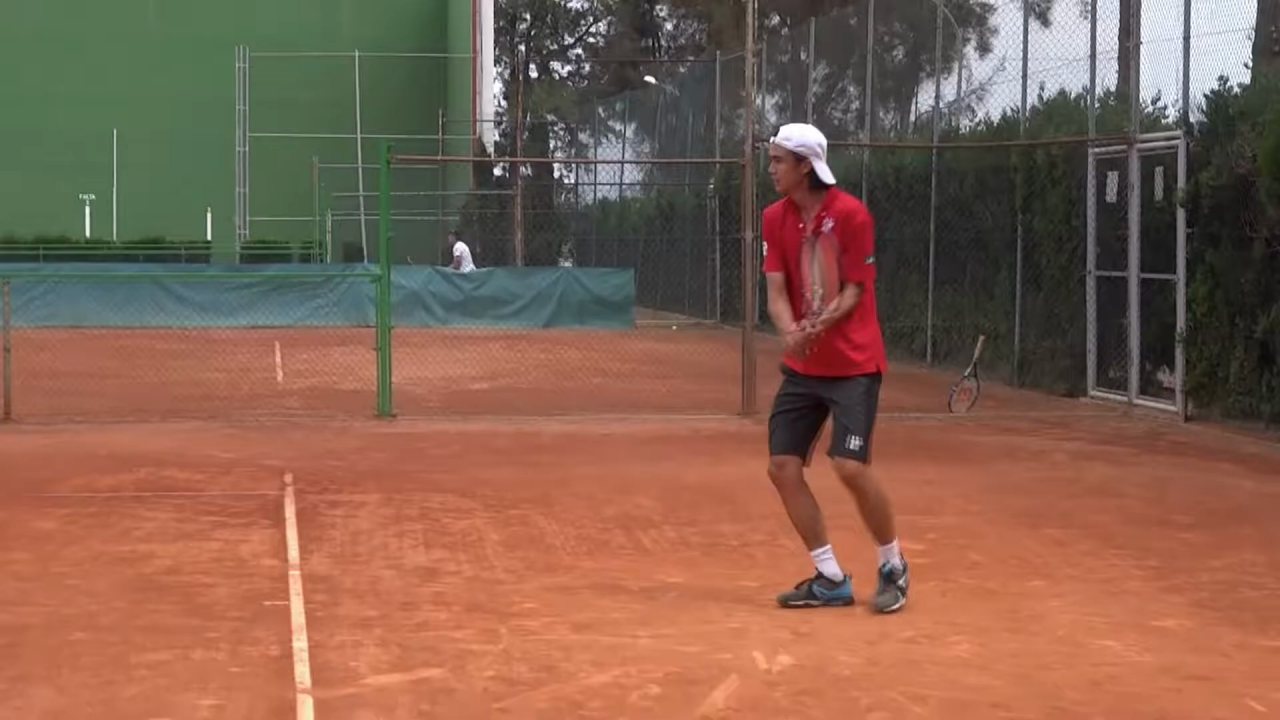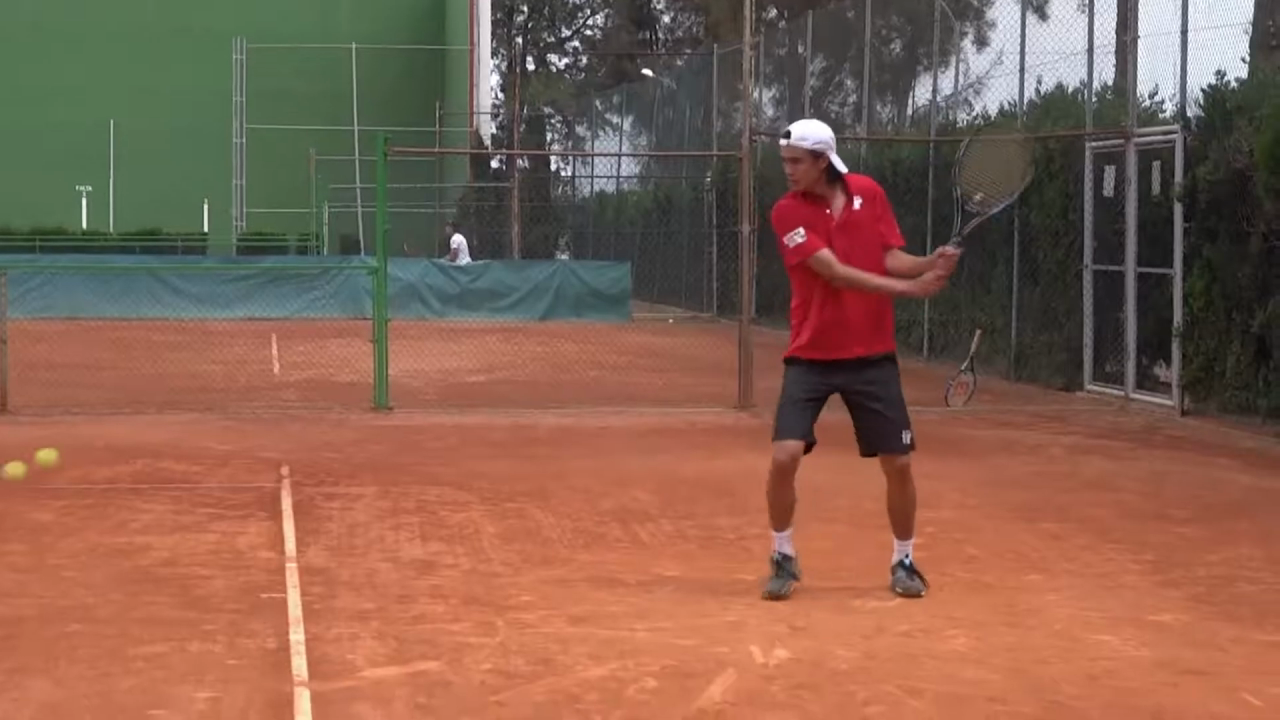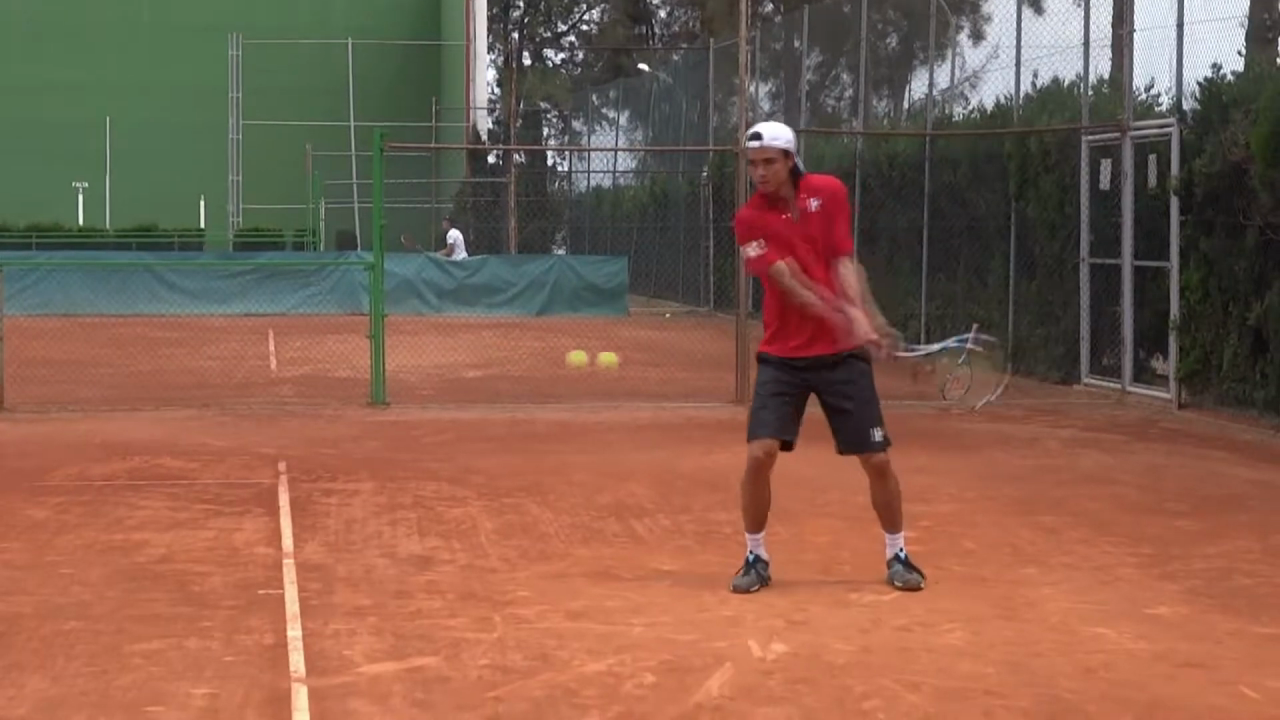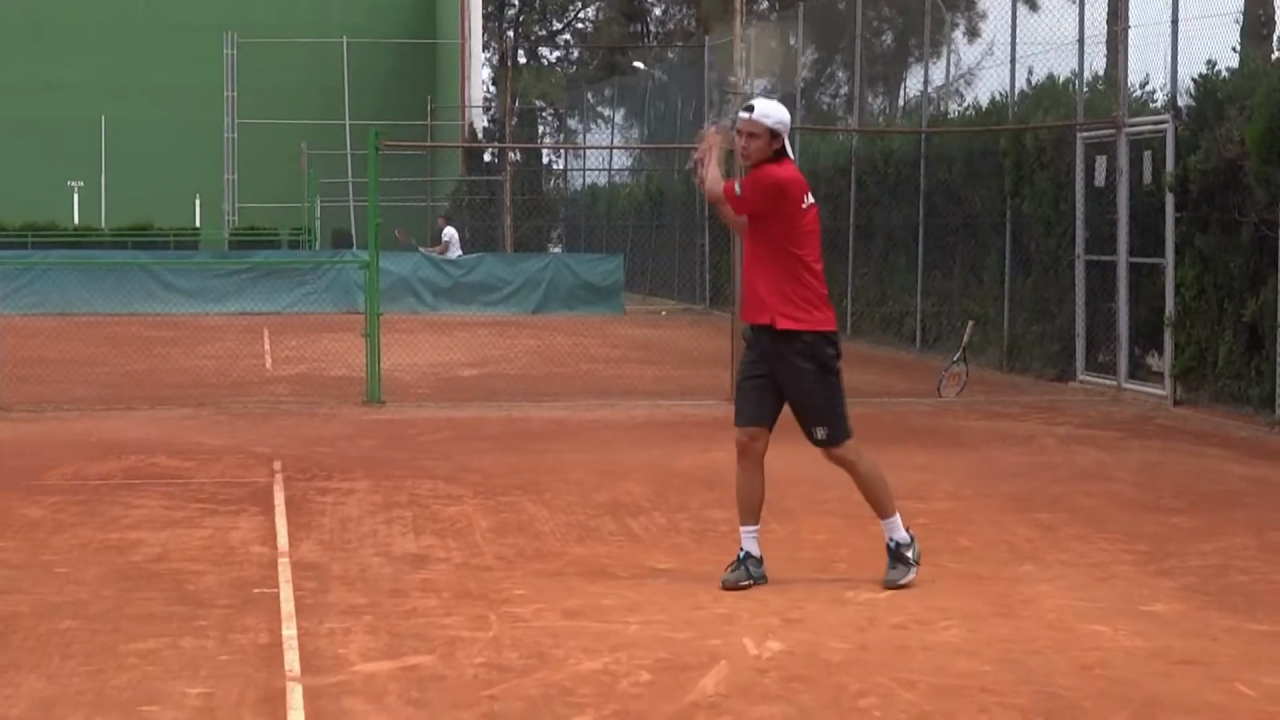
dt=0.3s
person 1, frame 1
left shoulder: (850, 214)
right shoulder: (774, 218)
left elbow: (852, 293)
right elbow: (776, 293)
left wrist: (819, 324)
right wrist: (790, 332)
left hip: (854, 365)
right hip: (802, 367)
left knee: (851, 468)
right knee: (782, 468)
left ankle: (892, 568)
right ankle: (831, 576)
person 1, frame 2
left shoulder: (869, 193)
right shoulder: (787, 211)
left elbow: (893, 259)
right elbow: (833, 272)
left wrist: (930, 264)
right wrist: (905, 288)
left hip: (871, 354)
right hip: (811, 356)
left knee: (898, 464)
right knee: (784, 457)
left ankle: (903, 560)
right ankle: (783, 557)
person 1, frame 3
left shoulder: (830, 192)
right shoulder: (750, 219)
left elbow: (844, 263)
right elbow: (789, 286)
left wrist: (865, 317)
right wrist: (846, 322)
left hip: (841, 353)
right hip: (782, 355)
left knee: (877, 459)
right knee: (759, 456)
left ankle: (897, 554)
right ankle: (755, 557)
person 1, frame 4
left shoulder: (773, 181)
right shoulder: (764, 180)
left elbow: (714, 194)
right elbow: (746, 224)
left wrist: (711, 156)
right wrist: (714, 156)
left hip: (802, 333)
right hip: (766, 332)
left knee: (839, 448)
right knee: (748, 443)
left ankle: (900, 541)
right ankle: (750, 555)
